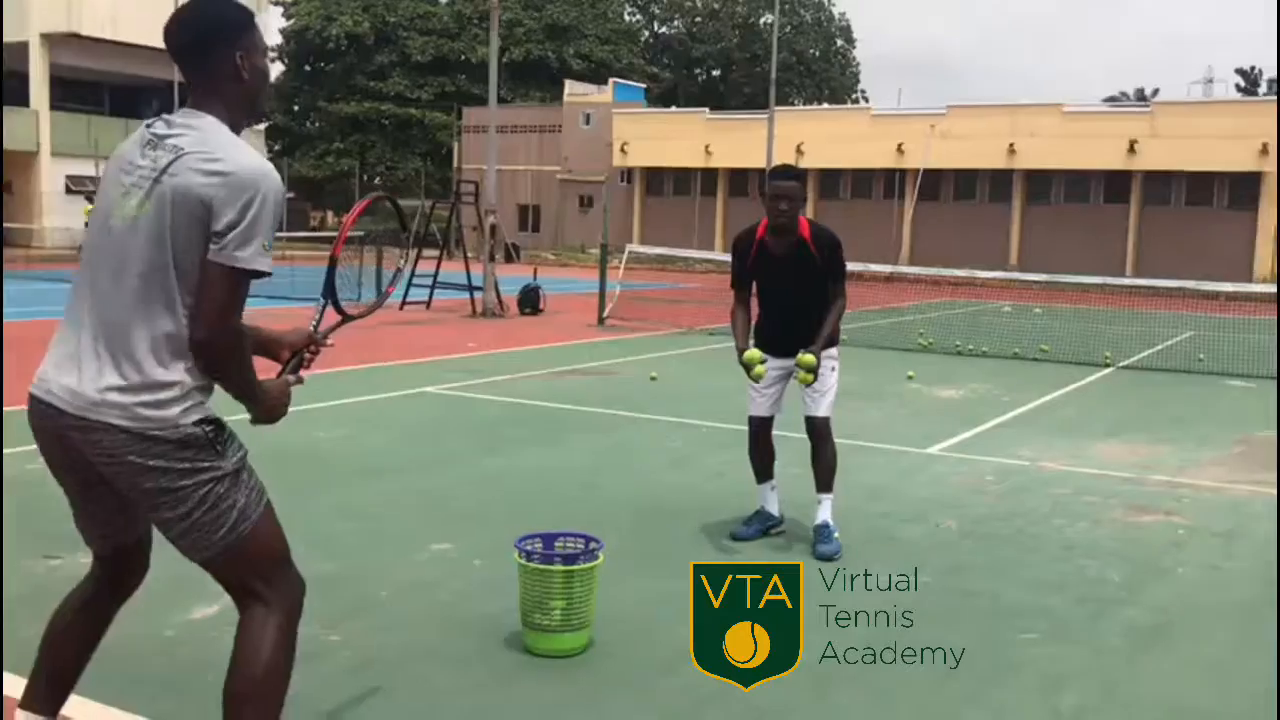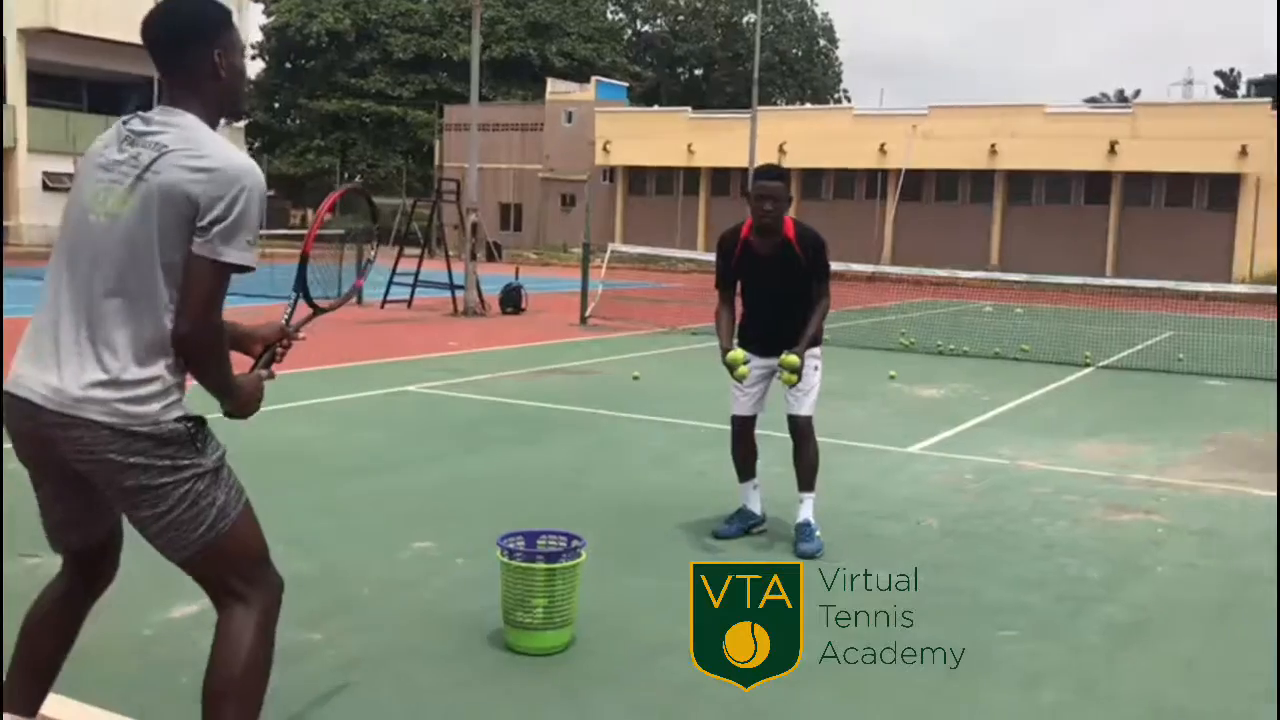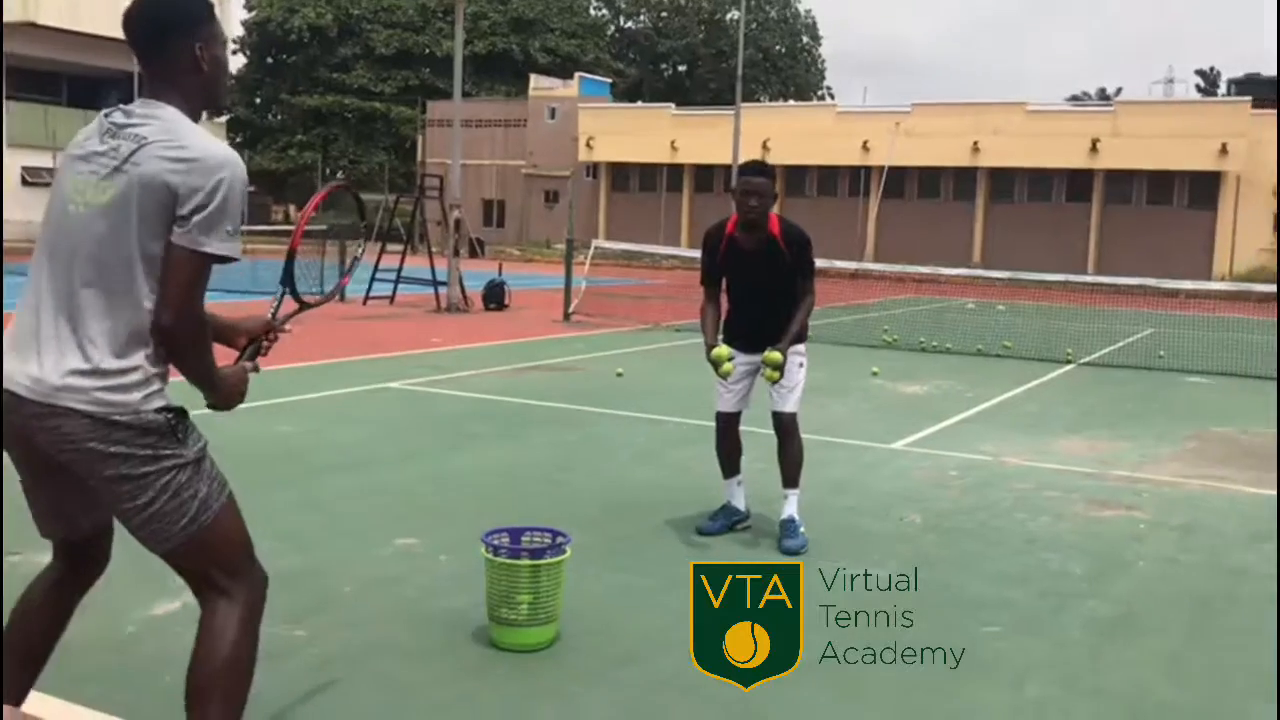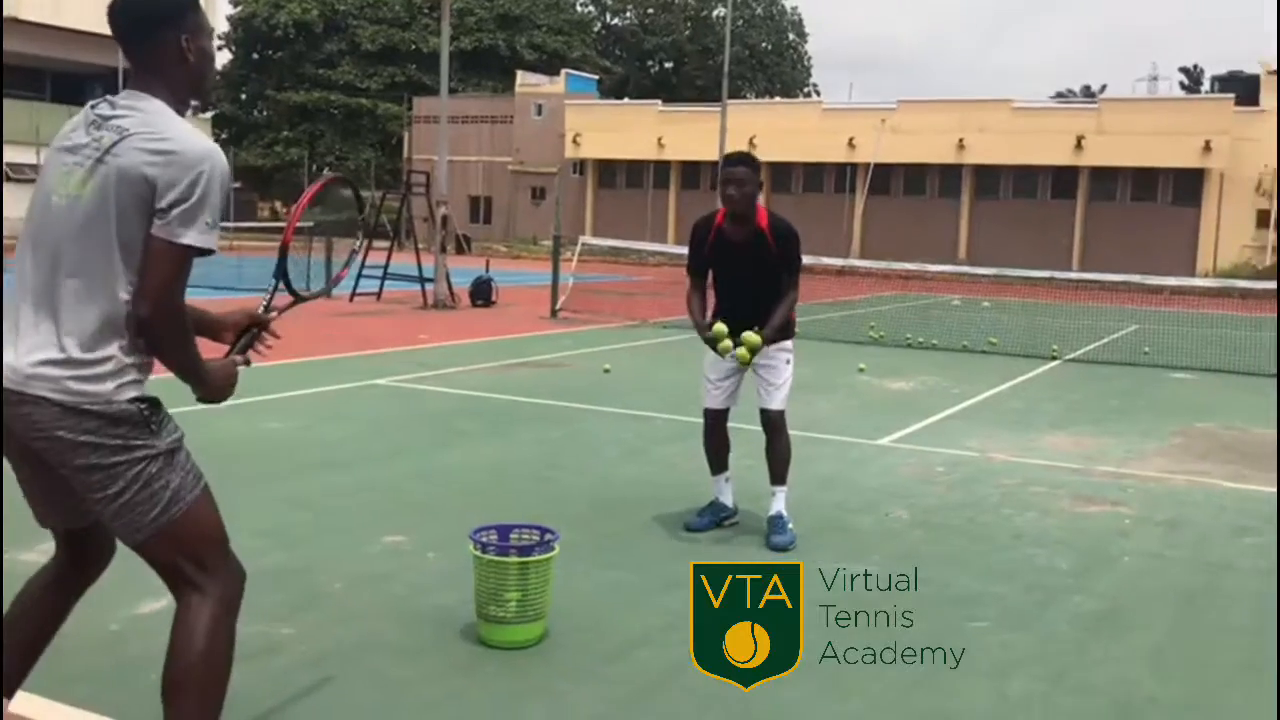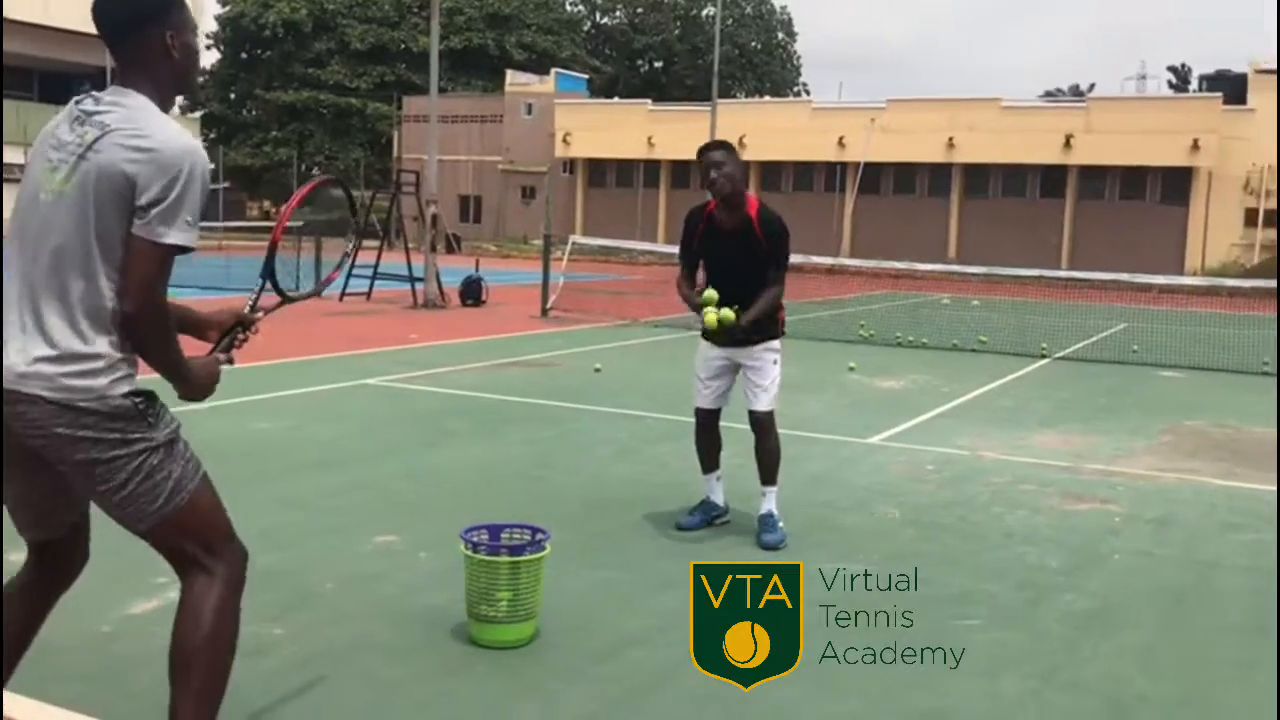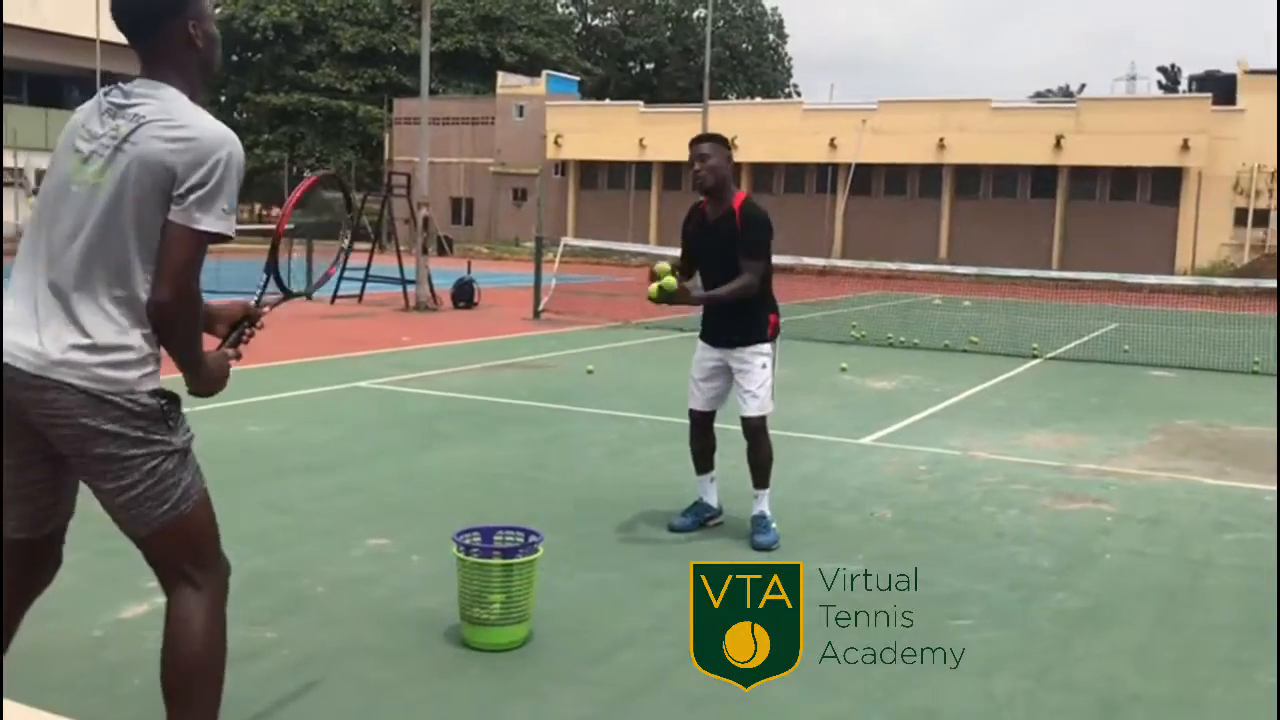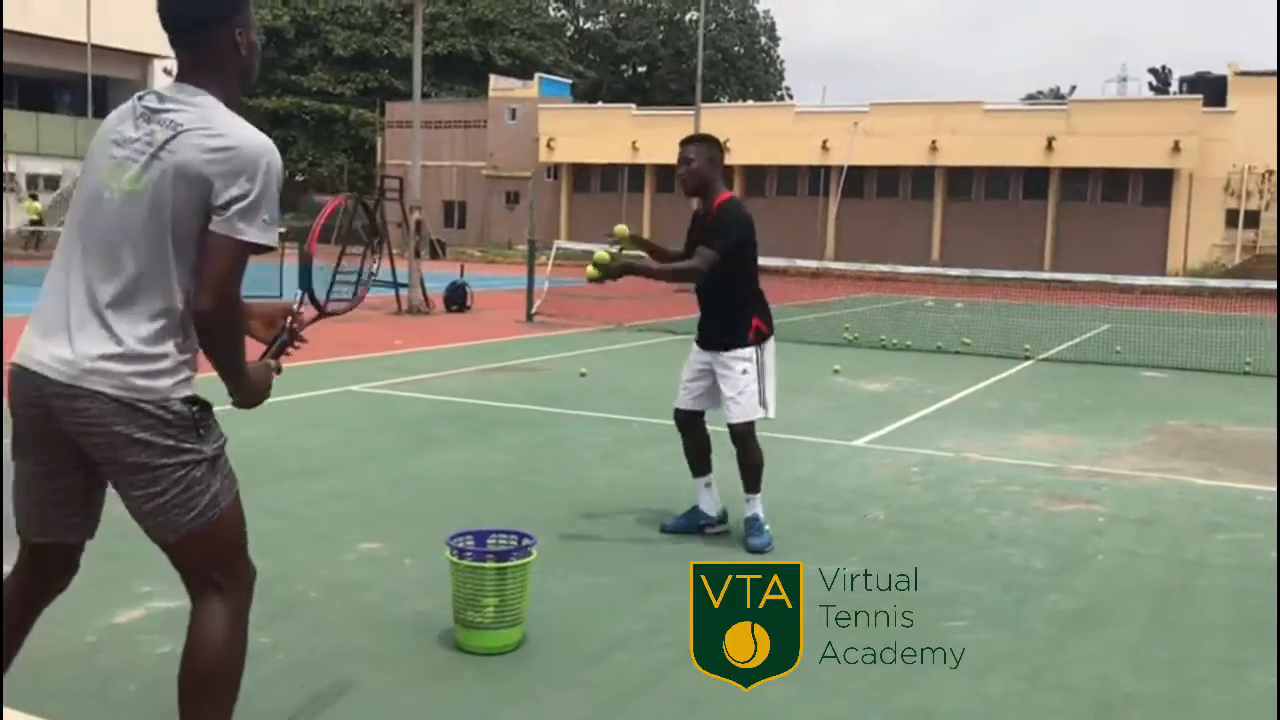
dt=0.2s
person 1, frame 1
left shoulder: (139, 147)
right shoulder: (247, 174)
right elbow: (210, 332)
left wrist: (268, 341)
right wrist: (258, 396)
left hip: (58, 401)
right hip: (149, 422)
left knee: (117, 567)
right knee: (274, 593)
person 1, frame 2
left shoulder: (112, 143)
right shoulder: (229, 170)
right elbow: (191, 325)
left wrist: (239, 336)
right wrist: (232, 391)
right hip: (126, 418)
left knee: (88, 566)
right knee: (251, 591)
person 1, frame 3
left shoulder: (94, 136)
right shoulder: (209, 161)
right elbow: (171, 316)
left wrist: (223, 328)
right wrist: (216, 383)
right hip: (109, 410)
left knee: (79, 557)
right knee: (235, 585)
person 1, frame 4
left shoulder: (82, 127)
right shoulder: (190, 153)
right elbow: (152, 308)
left wrist: (213, 322)
right wrist: (204, 375)
right hip: (90, 401)
left knee: (82, 550)
right knee: (211, 580)
person 1, frame 5
left shoulder: (69, 123)
right shoulder: (171, 150)
right elbow: (136, 306)
left wrist: (196, 321)
right wrist: (184, 374)
right hip: (83, 395)
right knee: (217, 562)
person 1, frame 6
left shoulder: (92, 115)
right shoulder: (208, 142)
right elbow: (168, 293)
left wrist: (206, 316)
right wrist: (199, 368)
right hip: (102, 386)
right knee: (198, 578)
person 1, frame 7
left shoulder: (124, 119)
right shoulder: (245, 150)
right elbow: (209, 300)
left wrist: (242, 316)
right wrist: (241, 376)
right hip: (133, 395)
right knee: (225, 584)
person 2, frame 1
left shoulder: (824, 241)
right shoulder: (746, 243)
left elbow: (838, 298)
right elbow: (741, 301)
left wrist: (819, 345)
right wrist: (742, 346)
left hip: (817, 345)
right hip: (769, 347)
left knee: (818, 426)
right knee: (758, 424)
left ankle: (824, 519)
right ankle: (769, 510)
person 2, frame 2
left shoulder: (808, 242)
right shoulder: (731, 242)
left elbow: (822, 298)
right elbow: (726, 301)
left wrist: (803, 345)
right wrist: (726, 346)
left hip: (799, 345)
right hip: (752, 346)
left knee: (801, 425)
right knee: (741, 423)
left ankle: (806, 518)
right ankle: (751, 508)
person 2, frame 3
left shoulder: (794, 238)
right shoulder: (716, 238)
left elbow: (807, 296)
right elbow: (711, 297)
left wrist: (787, 342)
right wrist: (710, 342)
left hip: (785, 342)
right hip: (737, 342)
left knee: (785, 421)
right knee: (725, 419)
left ankle: (790, 514)
right ankle: (735, 504)
person 2, frame 4
left shoulder: (781, 232)
right shoulder: (705, 230)
left elbow: (790, 291)
right elbow: (697, 286)
left wrist: (766, 334)
right wrist: (701, 324)
left hip: (771, 337)
right hip: (724, 338)
left knee: (773, 418)
right knee: (713, 416)
left ankle: (778, 511)
right ankle: (723, 501)
person 2, frame 5
left shoulder: (769, 223)
right shoulder: (697, 220)
left elbow: (776, 286)
right elbow: (686, 274)
left wrist: (745, 320)
right wrist: (692, 298)
left hip: (760, 336)
right hip: (714, 335)
left knee: (762, 419)
right knee: (705, 415)
left ankle: (769, 510)
right ankle: (714, 500)
person 2, frame 6
left shoulder: (752, 216)
right shoulder: (695, 217)
left elbow: (751, 280)
right elbow: (686, 268)
left wrist: (701, 298)
right wrist: (669, 280)
left hip: (753, 337)
right hip: (712, 337)
left knee: (754, 423)
right knee: (700, 418)
left ankle: (762, 512)
right ankle: (707, 502)
person 2, frame 7
left shoulder: (731, 215)
right shoulder: (702, 215)
left elbow: (698, 268)
right elbow: (687, 260)
left wrist: (632, 270)
right wrist: (645, 246)
left hip: (743, 340)
right hip: (708, 338)
left knee: (741, 429)
right knee: (687, 417)
left ankle: (755, 515)
right ankle: (709, 508)
